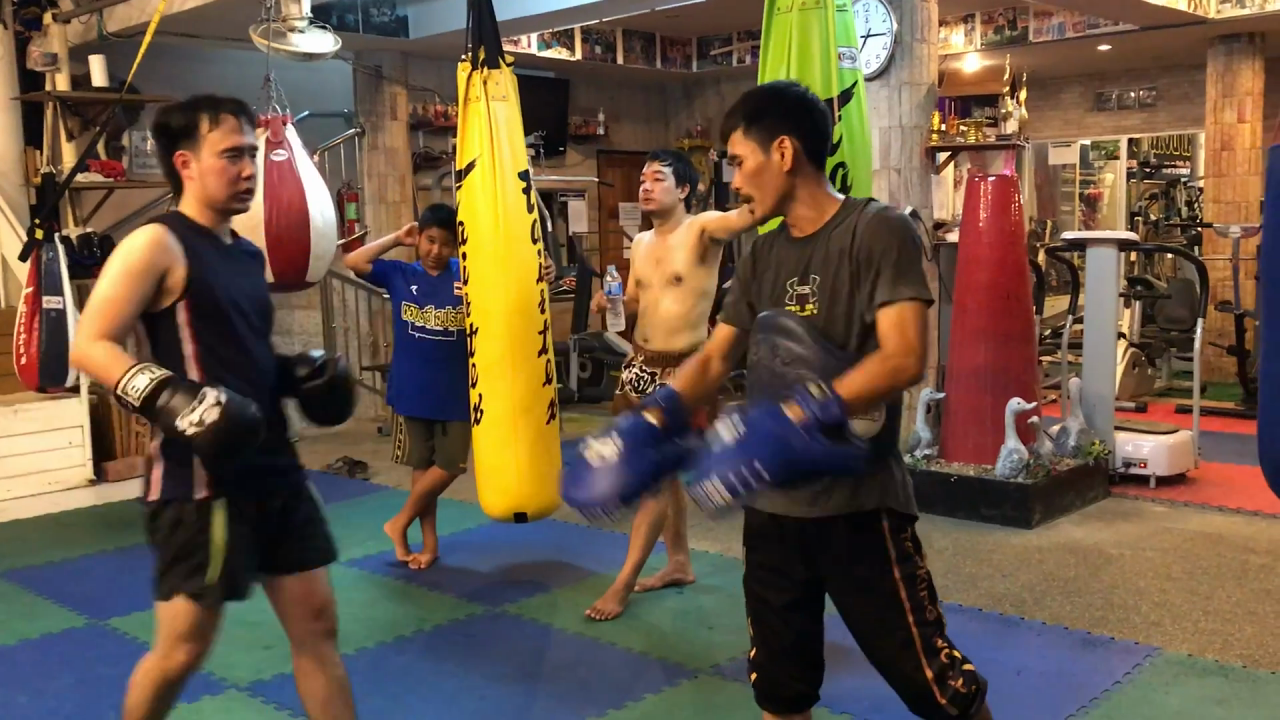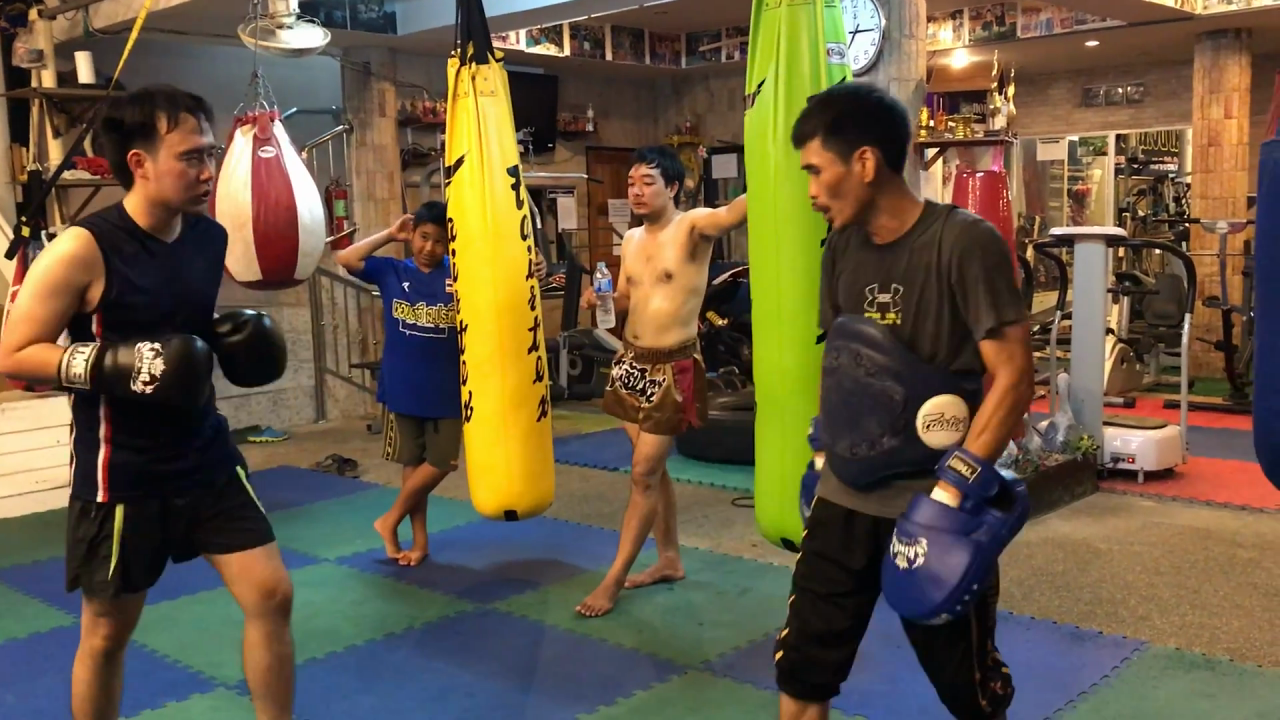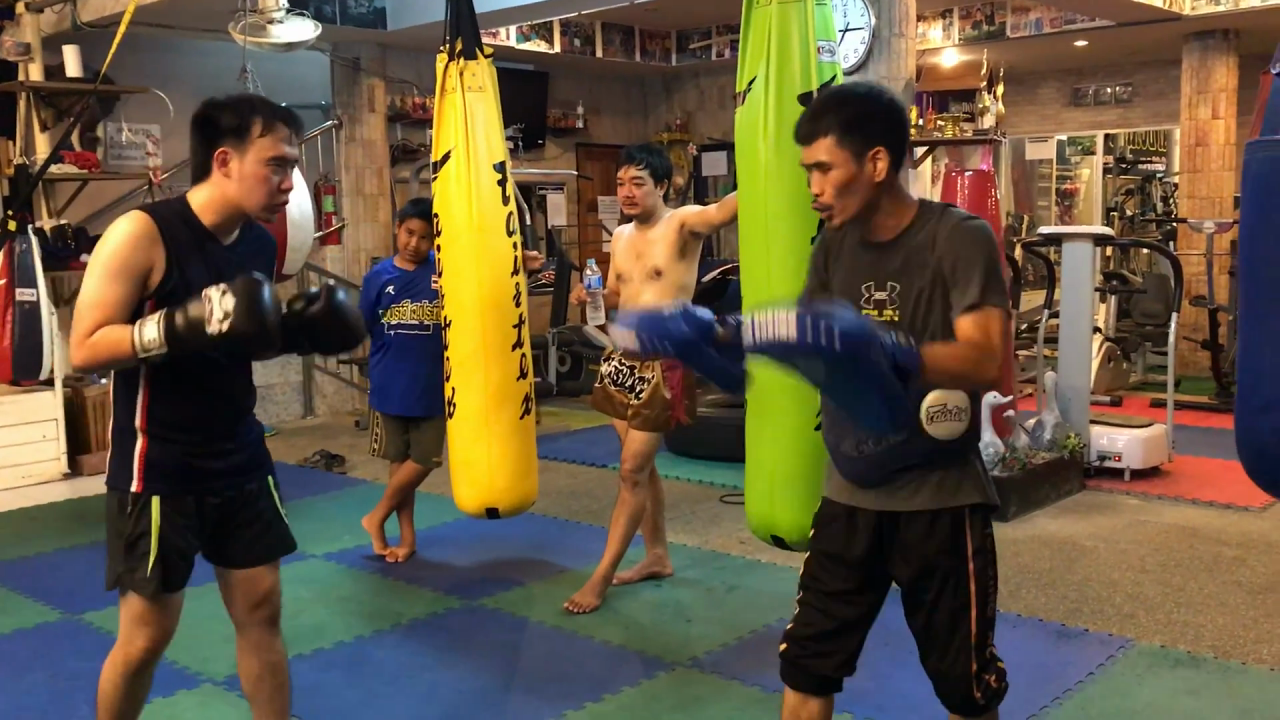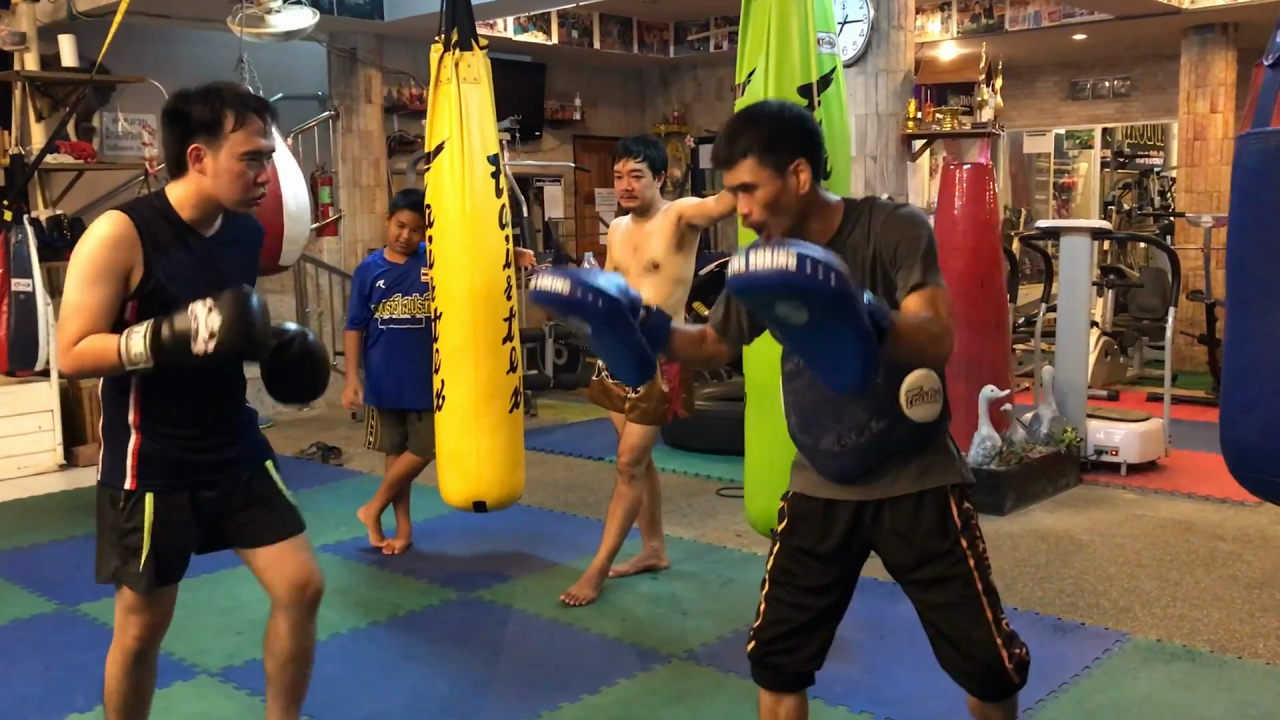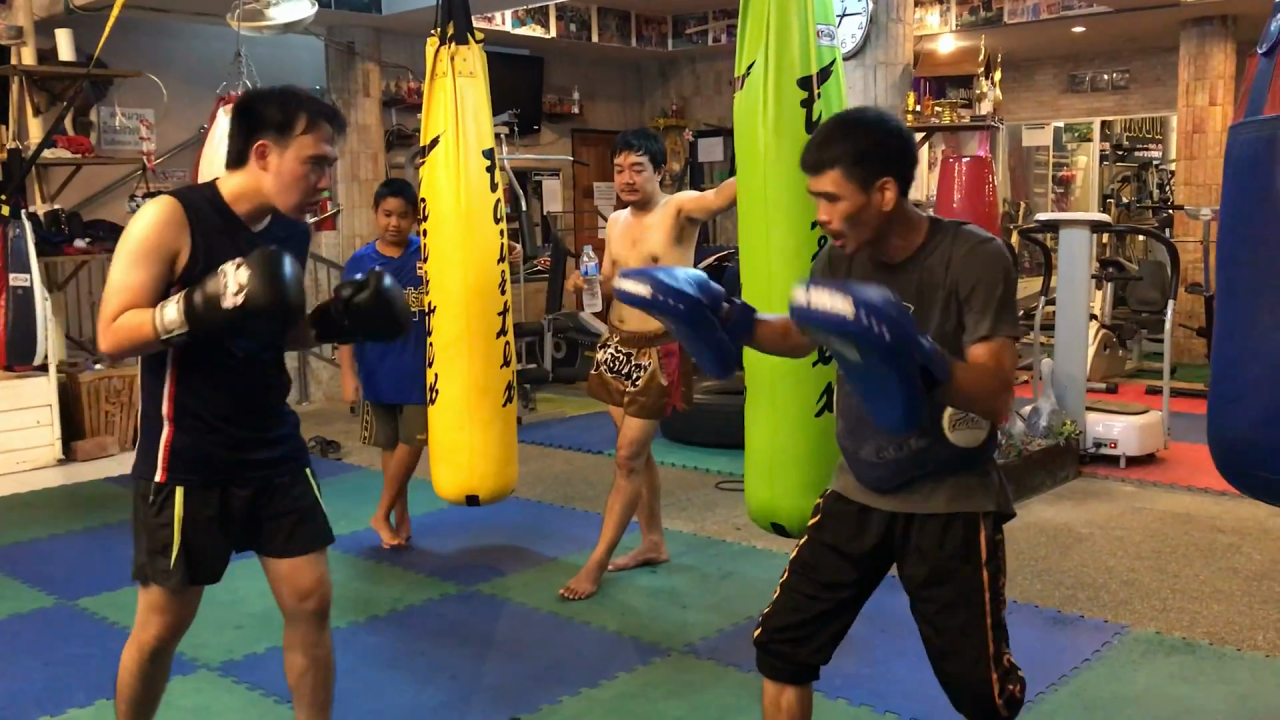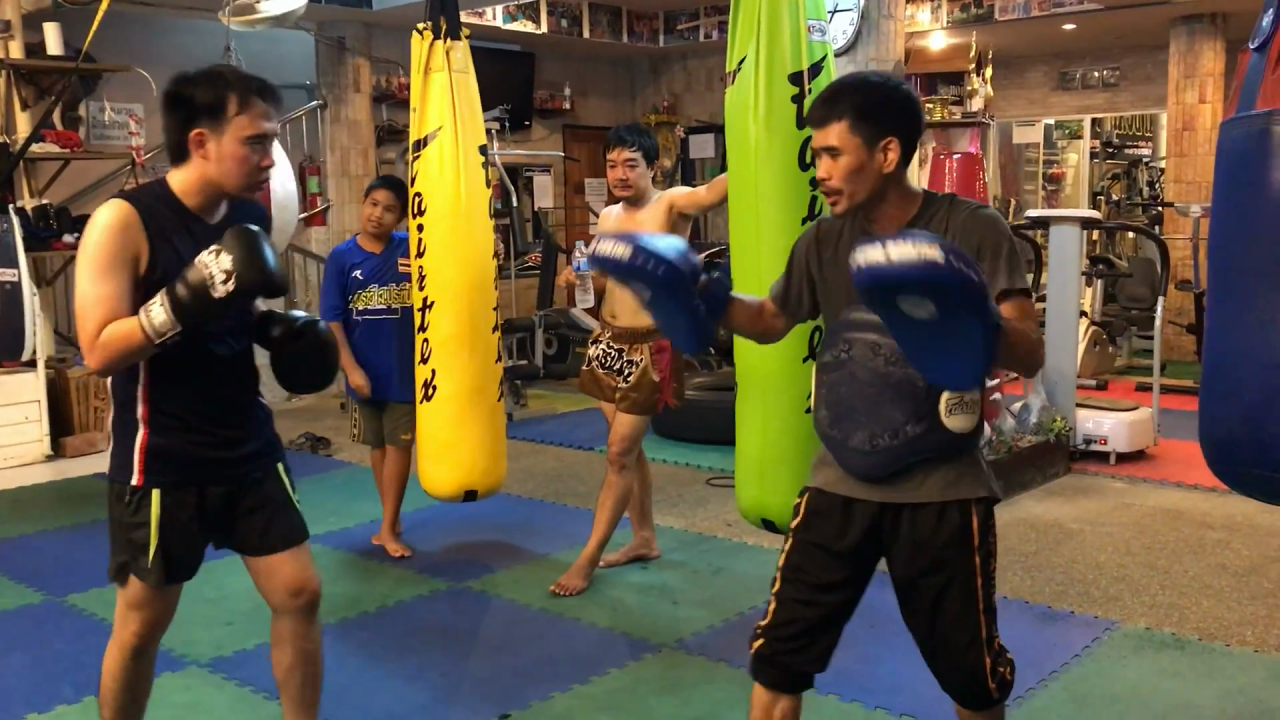
dt=0.4s
person 1, frame 1
left shoulder: (250, 256)
right shoulder: (156, 245)
right elbow: (90, 345)
left wrist: (300, 374)
right wrist: (171, 398)
left hip: (268, 463)
right hip: (201, 474)
left knee: (317, 624)
right knee: (181, 649)
person 1, frame 2
left shoulder: (210, 237)
right shoulder: (83, 250)
left wrist: (231, 337)
right wrist: (114, 364)
left hip: (205, 456)
right hip: (120, 474)
left knee: (272, 595)
right knee: (106, 633)
person 1, frame 3
left shoulder: (259, 244)
right shoulder: (140, 233)
right elbow: (85, 348)
left wrist: (295, 329)
right wrist: (185, 321)
left hip: (239, 460)
right hip: (158, 469)
left knee: (260, 610)
right knee: (146, 633)
person 1, frame 4
left shoulder: (247, 233)
right shoulder: (120, 234)
right elbow: (72, 355)
left wrist: (270, 345)
right wrist: (171, 336)
left hip: (237, 450)
right hip: (151, 464)
left knee: (302, 587)
right knee: (141, 625)
person 1, frame 5
left shoulder: (292, 233)
right shoulder: (169, 219)
right elbow: (113, 335)
left wrist: (334, 322)
right wrist: (205, 302)
left hip: (274, 452)
right hip: (187, 457)
left knee: (310, 602)
right knee: (162, 624)
person 1, frame 6
left shoulder: (250, 220)
right shoulder: (122, 222)
right elbow: (99, 351)
left wrist: (277, 327)
right wrist: (187, 296)
left hip: (247, 447)
right hip: (161, 459)
left knee: (299, 594)
right knee: (142, 621)
person 2, frame 1
left shoulder: (882, 232)
right shoulder: (763, 253)
left elbow: (904, 356)
right elbow: (716, 356)
left wrist: (803, 418)
right wrist: (645, 424)
left hip: (860, 501)
right hip: (774, 503)
person 2, frame 2
left shoulder: (966, 243)
right shoulder: (841, 249)
left elbow: (1012, 380)
left wrist: (954, 493)
left hip: (935, 505)
right hip: (844, 499)
person 2, frame 3
left shoulder: (959, 238)
right shoulder: (836, 245)
left elbow: (986, 362)
right elbow: (799, 330)
left wrist: (880, 352)
right wrist: (715, 334)
left hip: (942, 500)
right hip: (852, 494)
right knee: (808, 660)
person 2, frame 4
left shoulder: (894, 228)
right shoulder: (764, 261)
left elbow: (937, 341)
right elbow: (716, 343)
left wrist: (855, 314)
right wrist: (645, 327)
left hip: (916, 480)
right hip: (822, 487)
left knee: (988, 664)
right knee: (776, 654)
person 2, frame 5
left shoulder: (977, 259)
right shoulder: (837, 261)
left elbow: (993, 396)
right elbow: (798, 337)
left wrist: (925, 363)
right wrist: (733, 317)
left hip: (955, 502)
right hip: (860, 492)
right knee: (781, 645)
person 2, frame 6
left shoulder: (970, 230)
right shoulder: (822, 242)
left elbow: (1029, 353)
right elbow: (772, 320)
right wrist: (705, 298)
left hip: (945, 487)
right hip: (841, 483)
right knee: (781, 651)
person 3, frame 1
left shoulder: (703, 229)
right shoulder: (641, 242)
left elbow: (745, 216)
right wrist: (610, 303)
left hip: (681, 371)
right hip: (641, 366)
left ankle: (624, 582)
right ankle: (679, 563)
person 3, frame 2
left shoulder: (693, 225)
right shoulder: (631, 238)
left elbow: (734, 212)
right wrist: (600, 299)
left hip: (672, 369)
right hip: (631, 363)
left knee: (643, 473)
right knee: (653, 466)
left ankle: (614, 579)
right ankle: (669, 559)
person 3, frame 3
left shoulder: (684, 222)
right shoulder: (621, 235)
left elbow: (724, 211)
right wrist: (591, 295)
left hip: (661, 365)
right hip: (621, 360)
left knee: (632, 470)
right knee: (640, 464)
left ankle: (602, 575)
right ankle: (657, 556)
person 3, frame 4
left shoulder: (681, 216)
right shoulder: (618, 227)
left elbow: (722, 203)
left hip: (659, 358)
left knee: (630, 463)
right knee: (637, 456)
left ankle: (598, 568)
right ankle: (653, 549)
person 3, frame 5
left shoulder: (680, 208)
right shoulder: (615, 221)
left elbow: (722, 196)
right wrist: (585, 283)
left hip: (658, 352)
right hip: (616, 346)
left knee: (628, 457)
right knee: (636, 451)
left ankle: (597, 562)
right ankle: (653, 542)
person 3, frame 6
left shoulder: (672, 205)
right shoulder: (607, 217)
left elbow: (714, 191)
right wrist: (578, 278)
left hip: (650, 348)
right hip: (608, 343)
left knee: (619, 453)
right knee: (628, 446)
left ankle: (588, 558)
right ankle: (644, 538)
person 4, frame 1
right shoulder: (399, 274)
right elbow: (353, 262)
left wrist: (540, 272)
right wrist: (396, 238)
left hip: (456, 393)
right hip: (411, 391)
left knee: (448, 466)
right knee: (422, 466)
left ankle: (400, 522)
right ankle: (429, 541)
person 4, frame 2
right shoulder: (392, 271)
right elbow: (345, 259)
left wrist: (531, 268)
right wrist: (390, 234)
left hip: (447, 390)
right hip: (403, 388)
left knee: (439, 463)
right knee: (413, 463)
left ankle: (390, 519)
right ankle: (419, 538)
person 4, frame 3
left shoulder: (443, 270)
right shoulder: (379, 276)
left wrist: (521, 260)
left hip: (432, 386)
right hip: (389, 386)
left knee: (422, 460)
right knee: (400, 459)
left ankle: (377, 516)
right ankle: (406, 534)
person 4, frame 4
right shoulder: (368, 269)
right elbow: (354, 328)
left wrist: (513, 255)
right wrist: (352, 379)
left hip: (425, 379)
right hip: (383, 381)
left knee: (422, 449)
right knee: (395, 451)
left ankle: (373, 507)
right ankle: (403, 527)
person 4, frame 5
right shoulder: (360, 262)
left wrist: (505, 249)
right wrist: (349, 373)
left hip: (419, 371)
right hip: (377, 372)
left knee: (412, 442)
right knee: (390, 445)
left ankle: (383, 511)
right ankle: (401, 520)
person 4, frame 6
left shoulder: (413, 248)
right shoulder: (342, 257)
right elbow: (332, 320)
right wrist: (351, 368)
left hip: (405, 370)
right hip: (366, 370)
left knee: (399, 443)
right knee: (378, 444)
left ankle: (389, 527)
right ankle: (391, 520)
